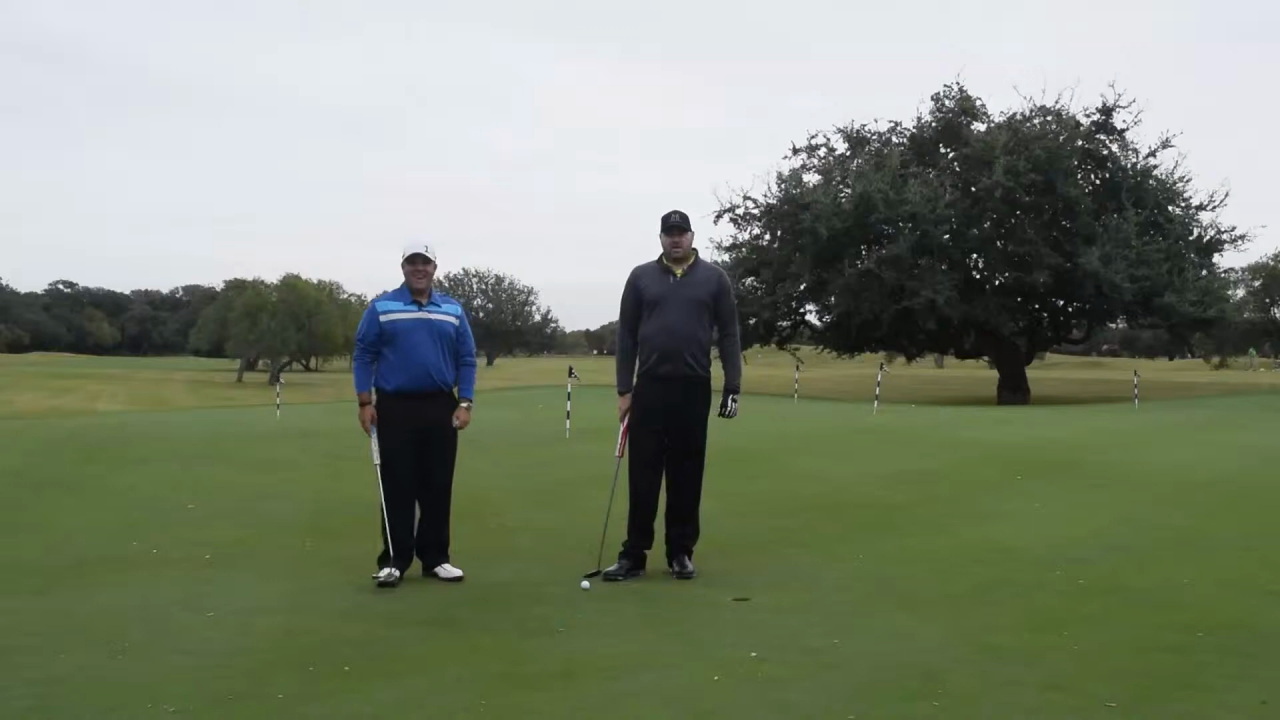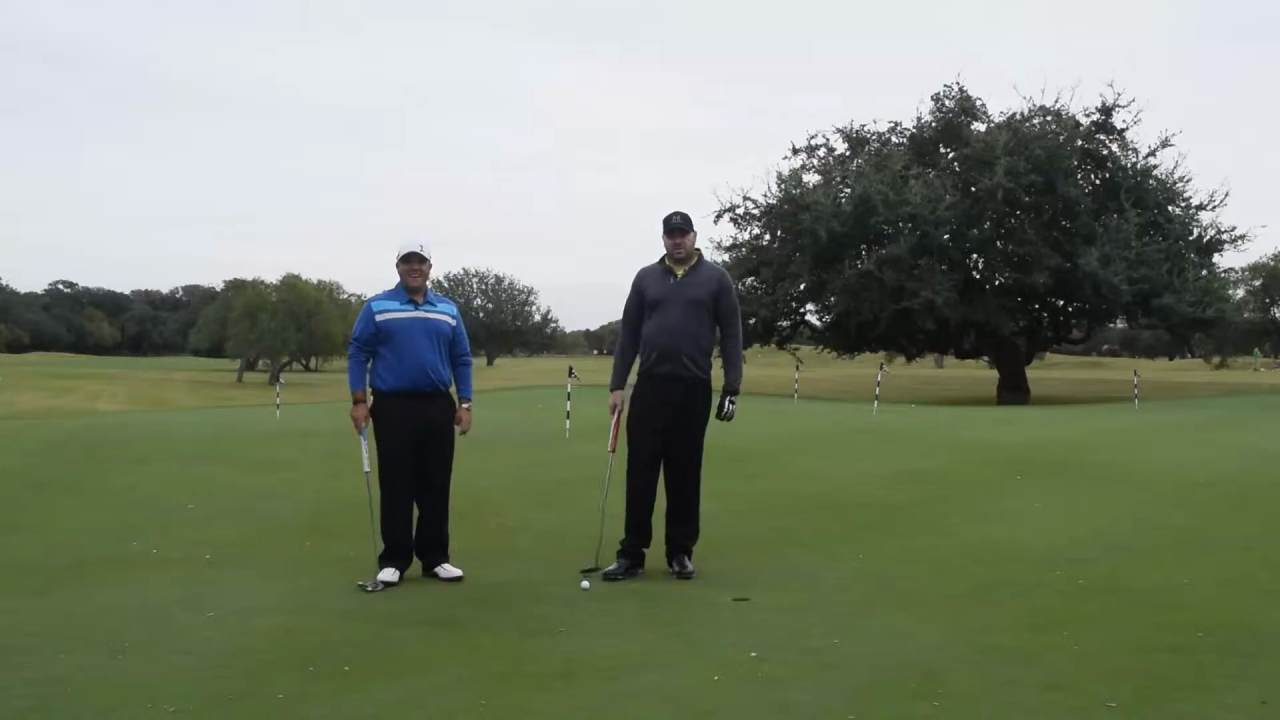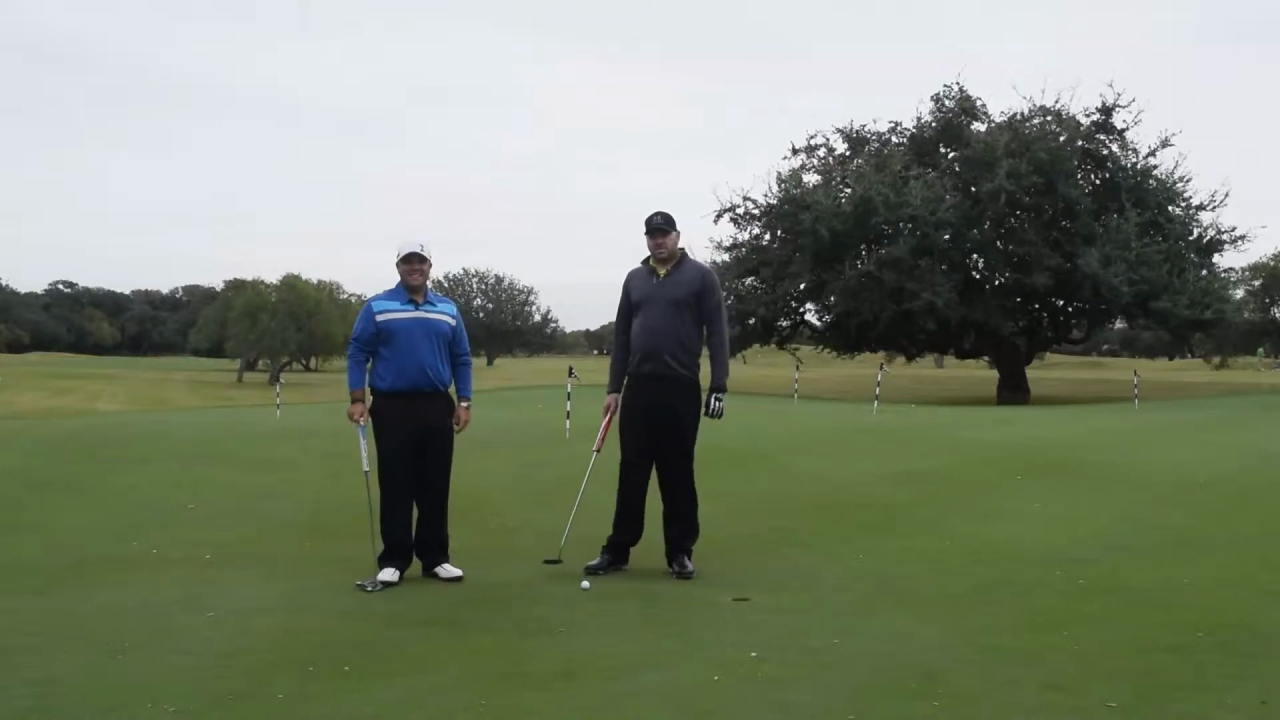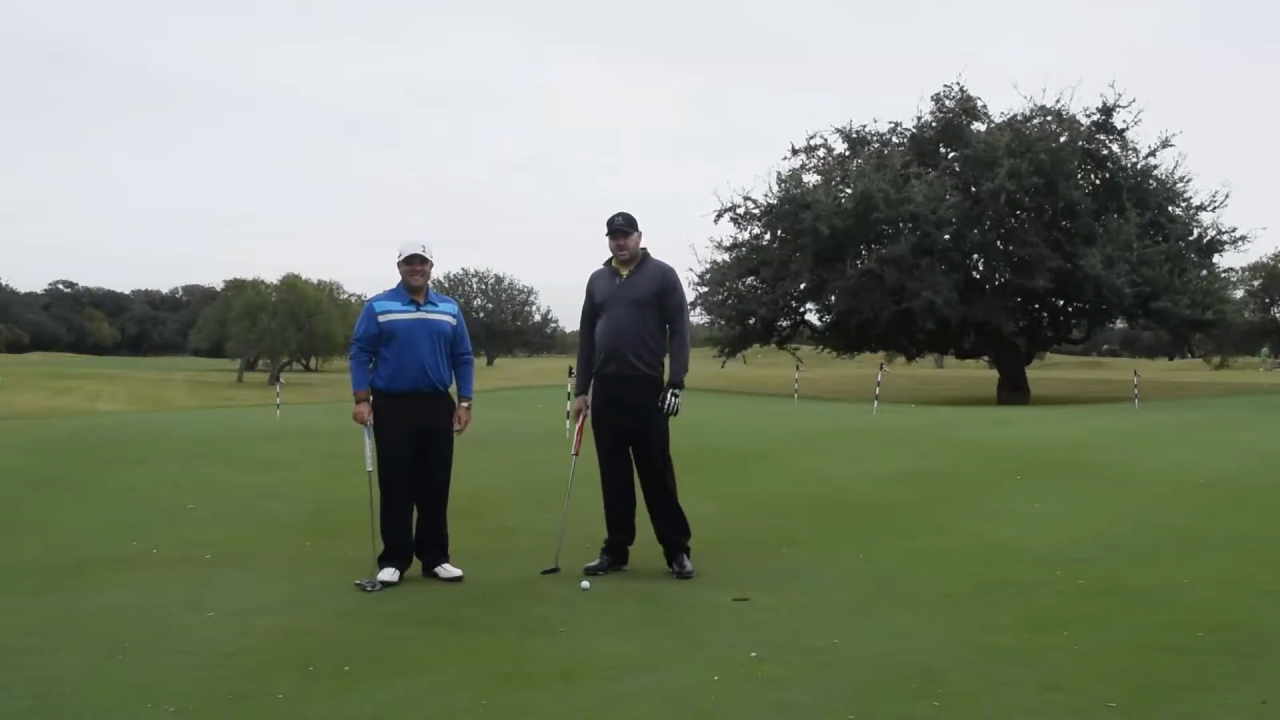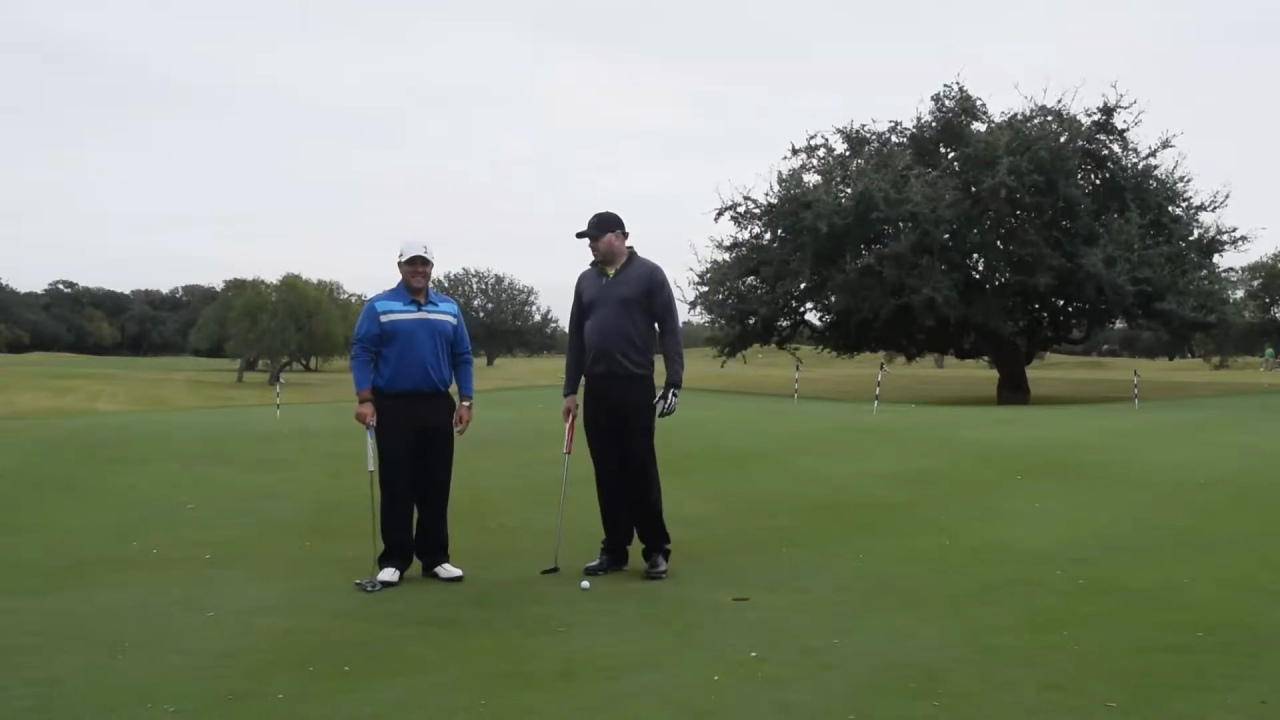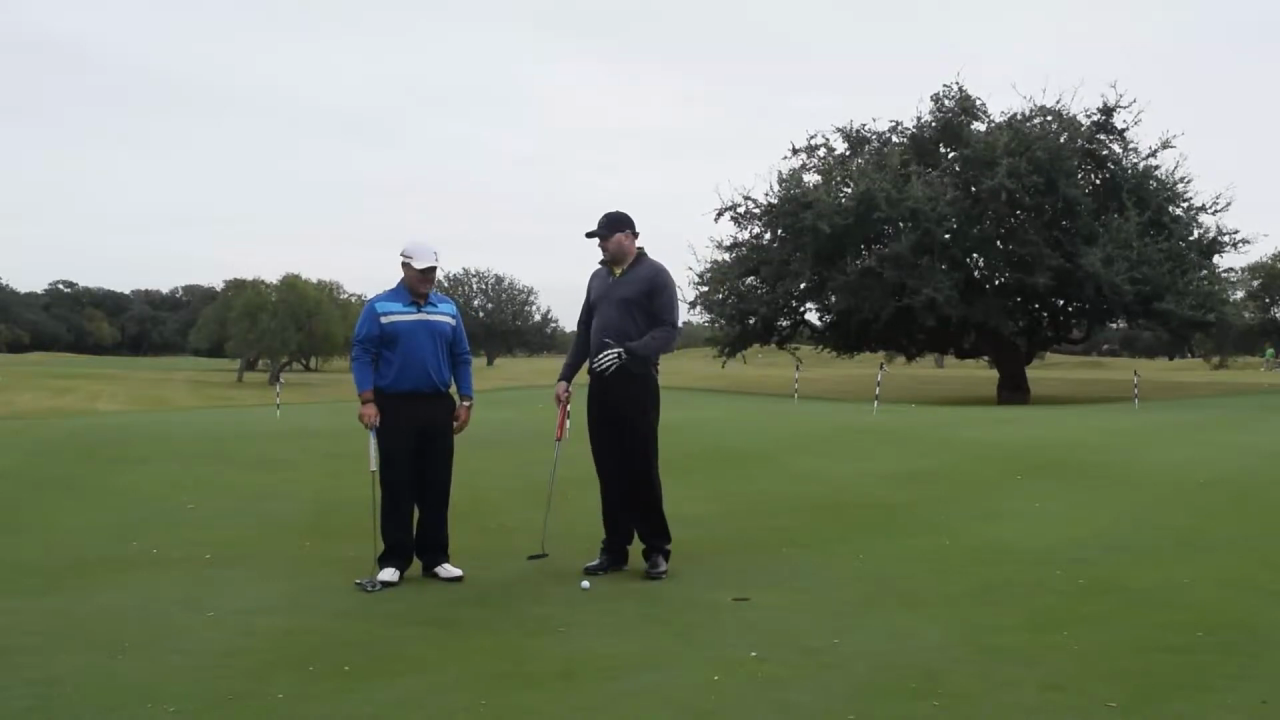
dt=0.5s
person 1, frame 1
left shoulder: (714, 278)
right shoulder: (641, 277)
left elbow: (729, 334)
right elbow: (626, 336)
left wrist: (732, 387)
right wrist: (624, 389)
left hip: (694, 388)
right hip: (650, 387)
left knee: (687, 474)
right knee: (643, 473)
left ankle: (681, 551)
right ankle: (634, 553)
person 1, frame 2
left shoulder: (716, 278)
right shoulder: (646, 277)
left elbow: (731, 335)
right elbow: (629, 333)
left wrist: (731, 389)
right wrist: (618, 385)
left hip: (693, 389)
right hip: (649, 387)
left knee: (685, 474)
right knee: (640, 471)
left ankle: (680, 551)
right ankle: (631, 554)
person 1, frame 3
left shoulder: (700, 276)
right shoulder: (634, 279)
left elbow: (717, 333)
right elbow: (622, 335)
left wrist: (718, 386)
right wrist: (614, 388)
left hip: (681, 388)
right hip: (638, 387)
left knee: (678, 473)
right knee: (631, 470)
left ankle: (680, 551)
right ankle: (618, 549)
person 1, frame 4
left shoulder: (662, 275)
right shoulder: (597, 280)
left elbow: (678, 331)
right elbow: (587, 337)
left wrist: (675, 383)
right wrist: (581, 389)
left hip: (647, 386)
right hip: (605, 388)
left knee: (656, 470)
right knee: (613, 471)
left ankle: (677, 549)
right ankle: (616, 549)
person 1, frame 5
left shoulder: (648, 274)
right shoulder: (586, 280)
left elbow: (669, 330)
right elbow: (576, 337)
left wrist: (674, 382)
right wrist: (570, 389)
left hip: (636, 385)
right hip: (597, 387)
left knee: (640, 469)
right knee: (607, 471)
left ankle: (656, 549)
right ankle: (615, 549)
person 1, frame 6
left shoulder: (654, 275)
right shoulder: (598, 278)
left elbow: (667, 330)
right elbow: (584, 331)
left wrist: (626, 352)
right wrist: (565, 376)
left hip: (637, 385)
right hip: (600, 386)
left knee: (642, 469)
right knee: (609, 471)
left ankle: (657, 549)
right ankle: (615, 549)
person 2, frame 1
left shoulder: (453, 310)
right shoulder: (381, 307)
left elbow: (466, 360)
right elbow: (363, 356)
left wrist: (464, 404)
right wrist: (365, 402)
left hip: (440, 407)
right hip: (395, 407)
left knee: (438, 486)
right knee: (397, 486)
left ankle: (435, 557)
right ankle: (394, 560)
person 2, frame 2
left shoulder: (448, 310)
right shoulder: (376, 307)
left elbow: (462, 359)
right elbow: (358, 355)
left wrist: (465, 403)
right wrist: (359, 401)
left hip: (437, 407)
right hip: (392, 407)
left knee: (436, 486)
right knee: (396, 486)
left ankle: (435, 557)
right ankle: (393, 560)
person 2, frame 3
left shoulder: (448, 310)
right shoulder: (377, 307)
left elbow: (462, 359)
right elbow: (357, 353)
left wrist: (464, 402)
right wrist: (357, 399)
left hip: (437, 407)
right hip: (392, 407)
left knee: (435, 487)
right knee: (395, 486)
left ankle: (435, 557)
right ankle: (394, 560)
person 2, frame 4
left shoulder: (450, 309)
right shoulder: (377, 307)
left elbow: (463, 358)
right elbow: (359, 354)
left wrist: (464, 402)
right wrist: (362, 399)
left hip: (437, 406)
right hip: (392, 407)
left knee: (435, 486)
right knee: (395, 486)
left ankle: (435, 558)
right ankle: (394, 560)
person 2, frame 5
left shoulder: (449, 308)
right shoulder: (378, 306)
left elbow: (463, 357)
right elbow: (361, 354)
left wrist: (465, 401)
right wrist: (365, 399)
left hip: (438, 406)
right hip: (393, 406)
left knee: (436, 486)
right knee: (396, 486)
left ankle: (435, 557)
right ankle: (394, 560)
person 2, frame 6
left shoulder: (448, 308)
right shoulder: (379, 307)
left elbow: (461, 357)
right elbow: (362, 355)
left wrist: (465, 401)
right wrist: (367, 401)
left hip: (438, 406)
right hip: (394, 407)
left knee: (436, 486)
right knee: (397, 486)
left ankle: (435, 557)
right ankle: (394, 560)
